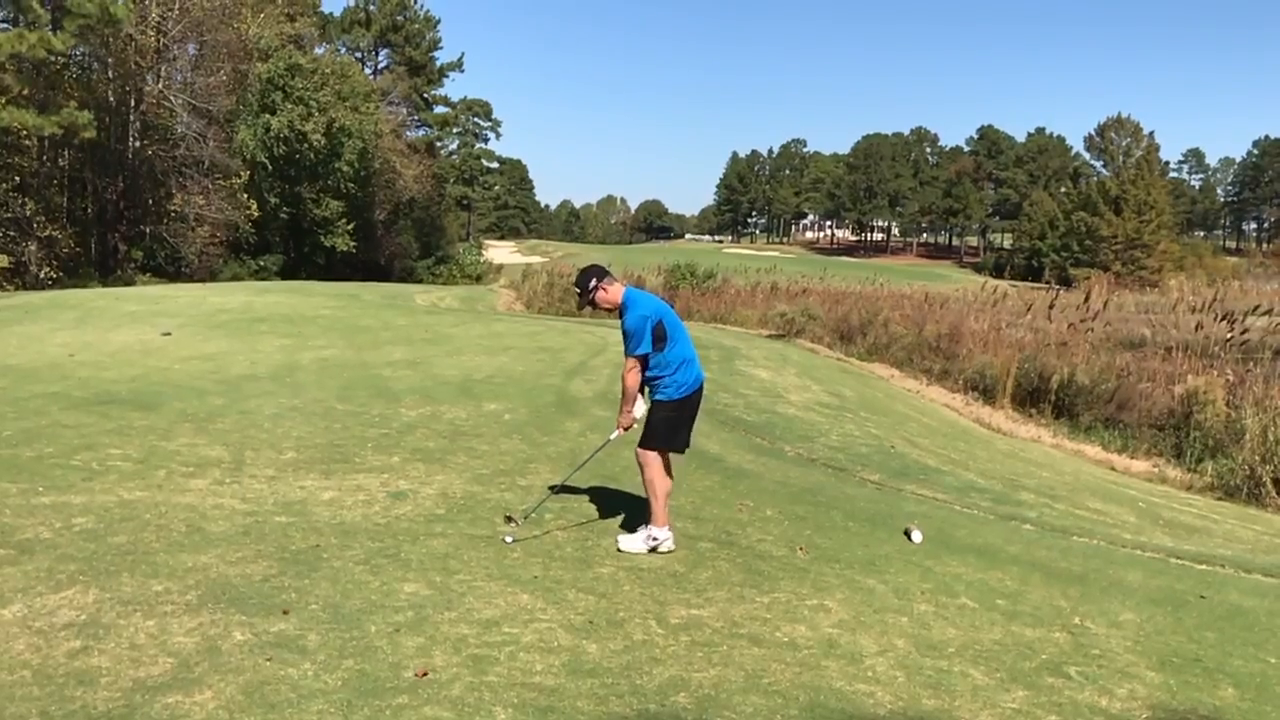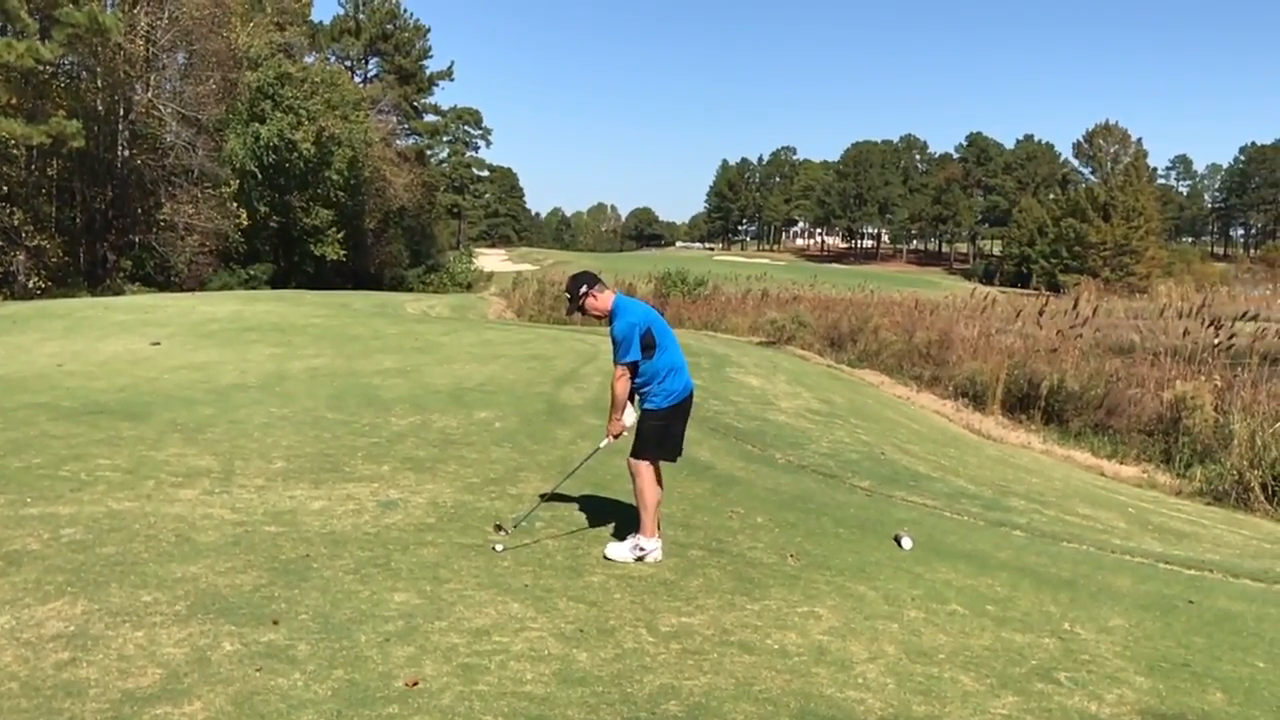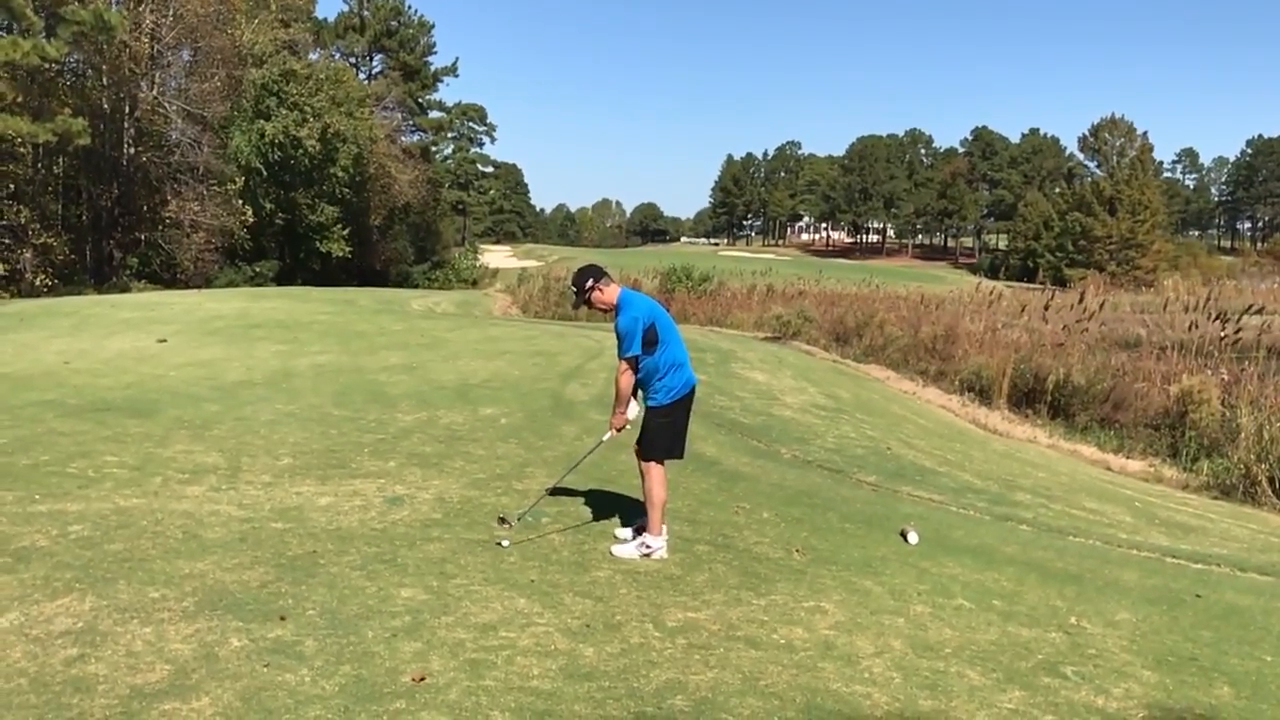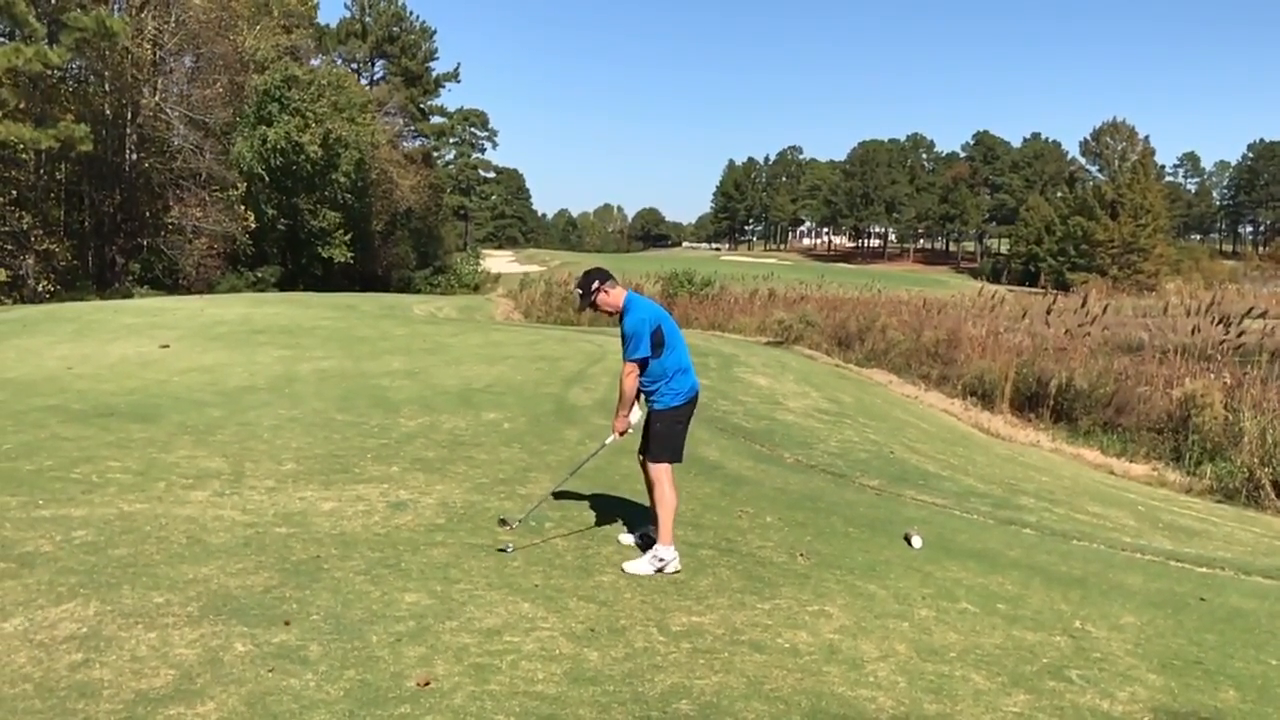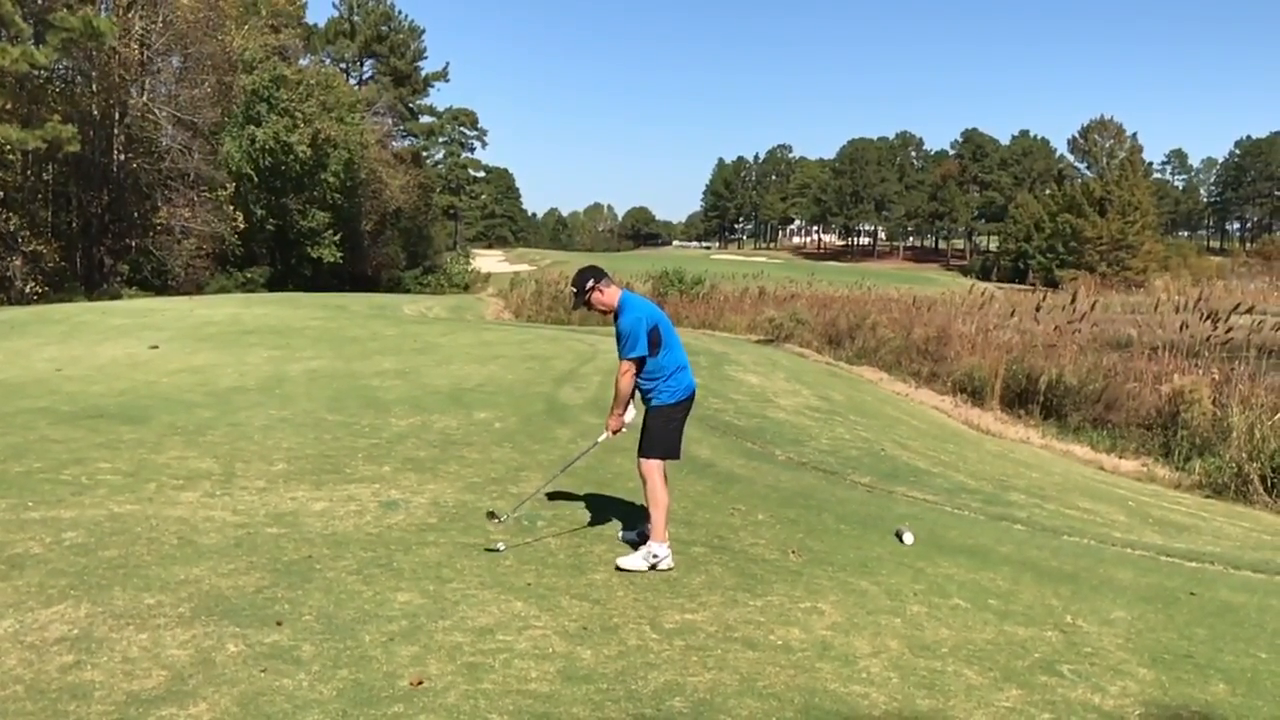
dt=0.7s
person 1, frame 1
left shoulder: (637, 312)
right shoulder: (635, 303)
left elbow: (633, 368)
right elbow: (642, 364)
left wrist: (625, 411)
right wrist: (636, 401)
left hip: (677, 387)
right hip: (674, 385)
left knee: (648, 453)
right knee: (658, 455)
left ankle: (660, 532)
right ankle: (659, 526)
person 1, frame 2
left shoulder: (625, 320)
right shoulder: (626, 309)
left elbow: (622, 376)
right elbow: (632, 372)
left wrist: (615, 418)
right wrist: (625, 411)
left hip: (665, 395)
right hip: (665, 393)
left knee: (640, 463)
right knee: (647, 463)
left ankle: (647, 542)
right ankle: (649, 534)
person 1, frame 3
left shoulder: (629, 314)
right shoulder: (632, 303)
left elbow: (626, 370)
left wrist: (618, 412)
right wrist: (628, 404)
left hip: (668, 392)
right hip: (668, 389)
left knee: (651, 462)
right knee: (644, 454)
left ankle: (653, 541)
right ankle: (654, 524)
person 1, frame 4
left shoulder: (637, 316)
right shoulder: (633, 310)
left elbow: (631, 373)
right elbow: (639, 370)
left wrist: (621, 415)
right wrist: (629, 408)
left hip: (673, 397)
right hip: (664, 395)
left knee: (659, 468)
right knee: (647, 459)
left ankle: (665, 551)
right ankle: (656, 530)
person 1, frame 5
left shoulder: (632, 316)
right shoulder: (629, 308)
left elbow: (627, 372)
right elbow: (633, 369)
left wrist: (616, 414)
right wrist: (622, 408)
left hip: (669, 394)
right hip: (664, 393)
left knee: (650, 465)
right knee: (652, 461)
left ankle: (658, 548)
right ankle: (655, 529)
